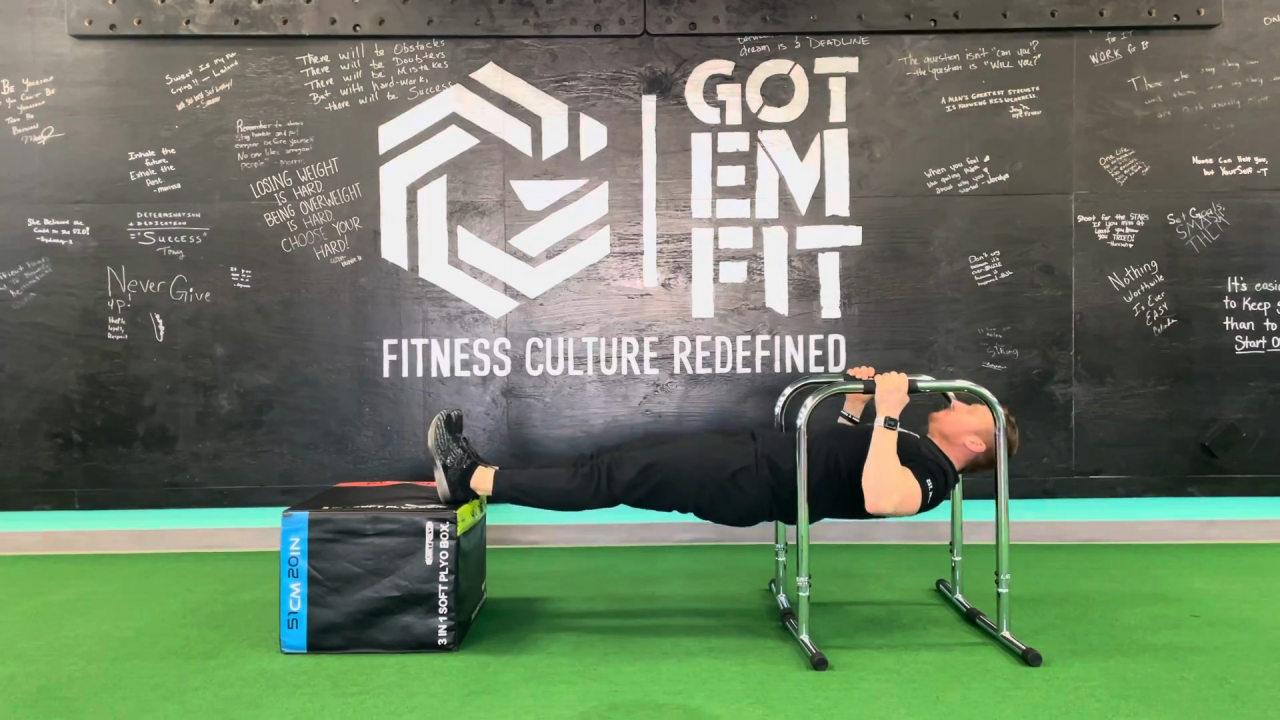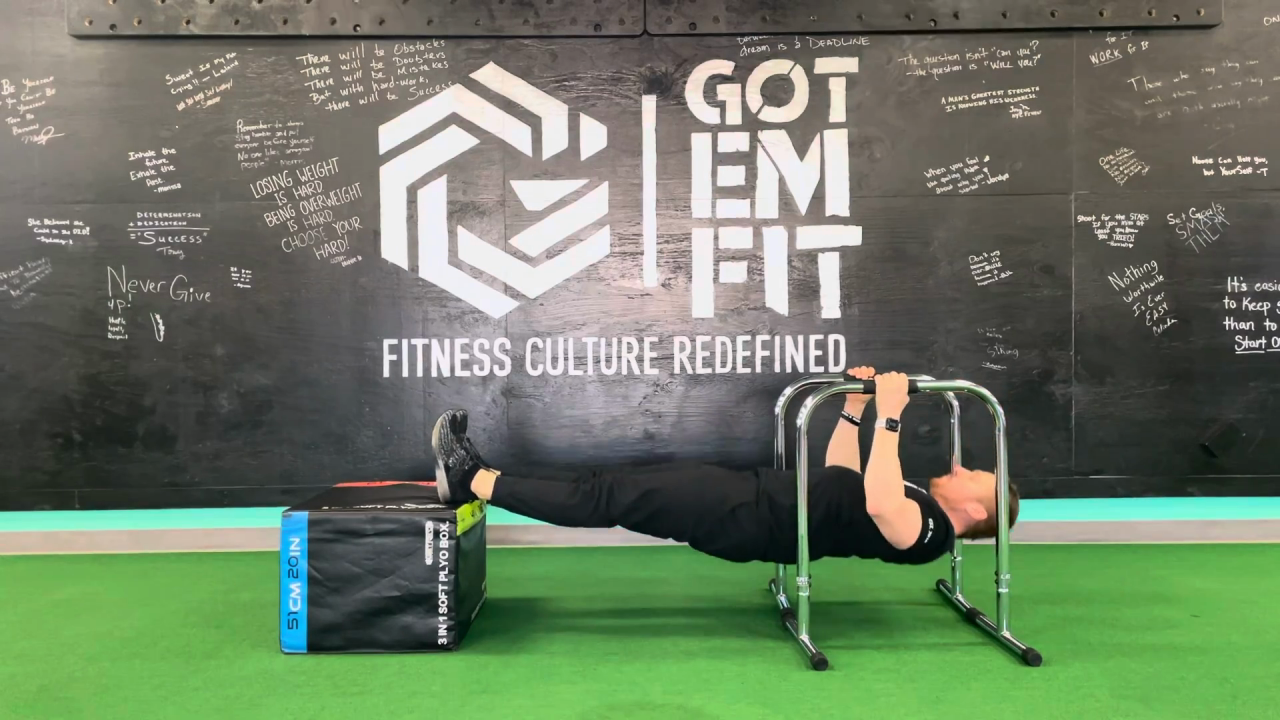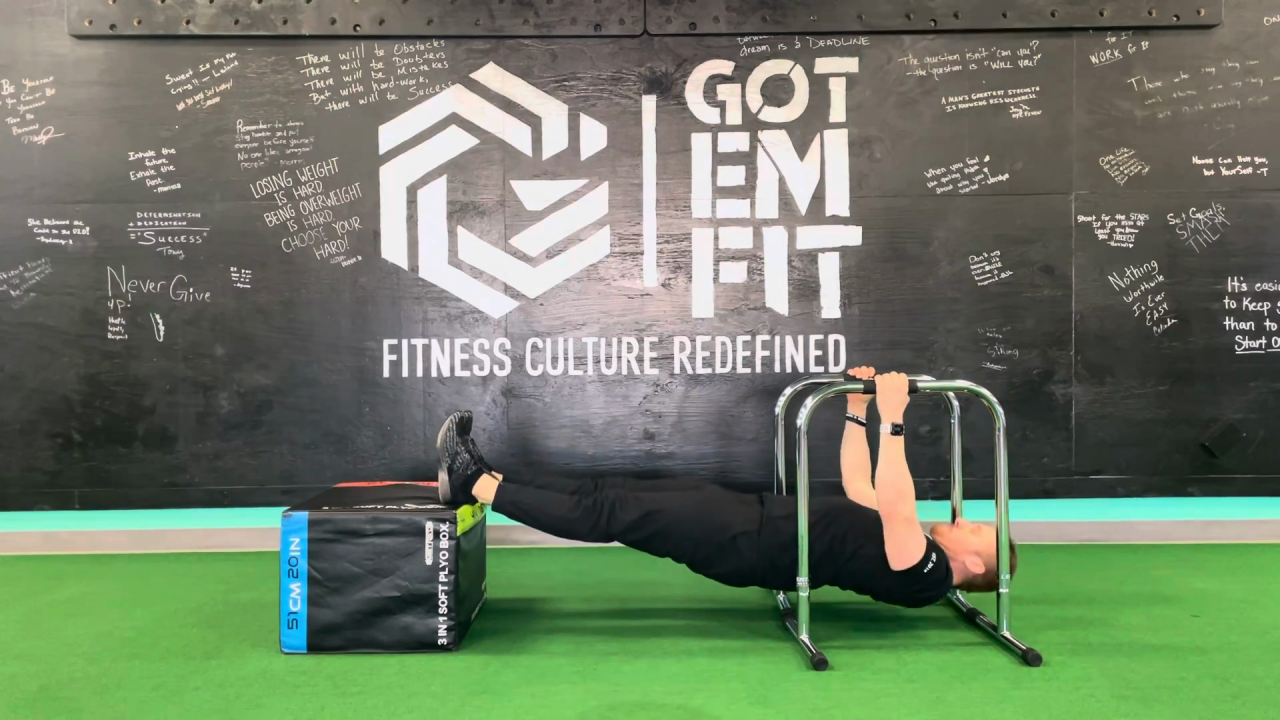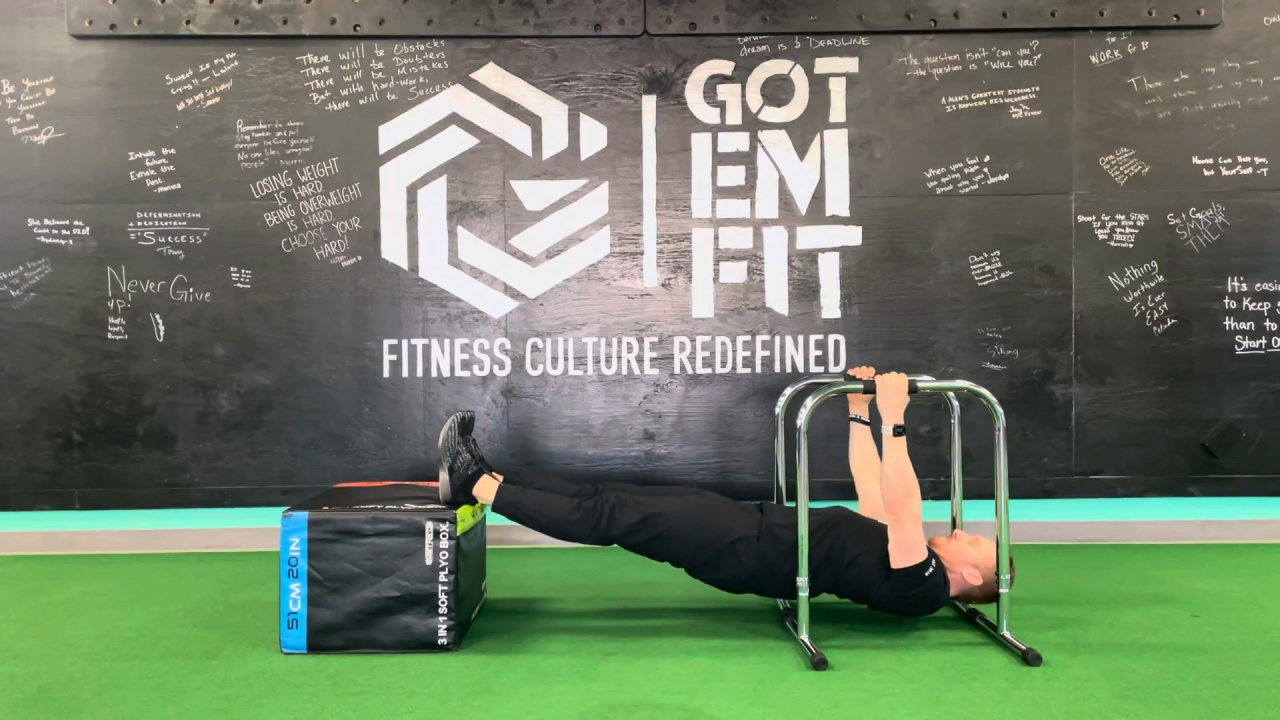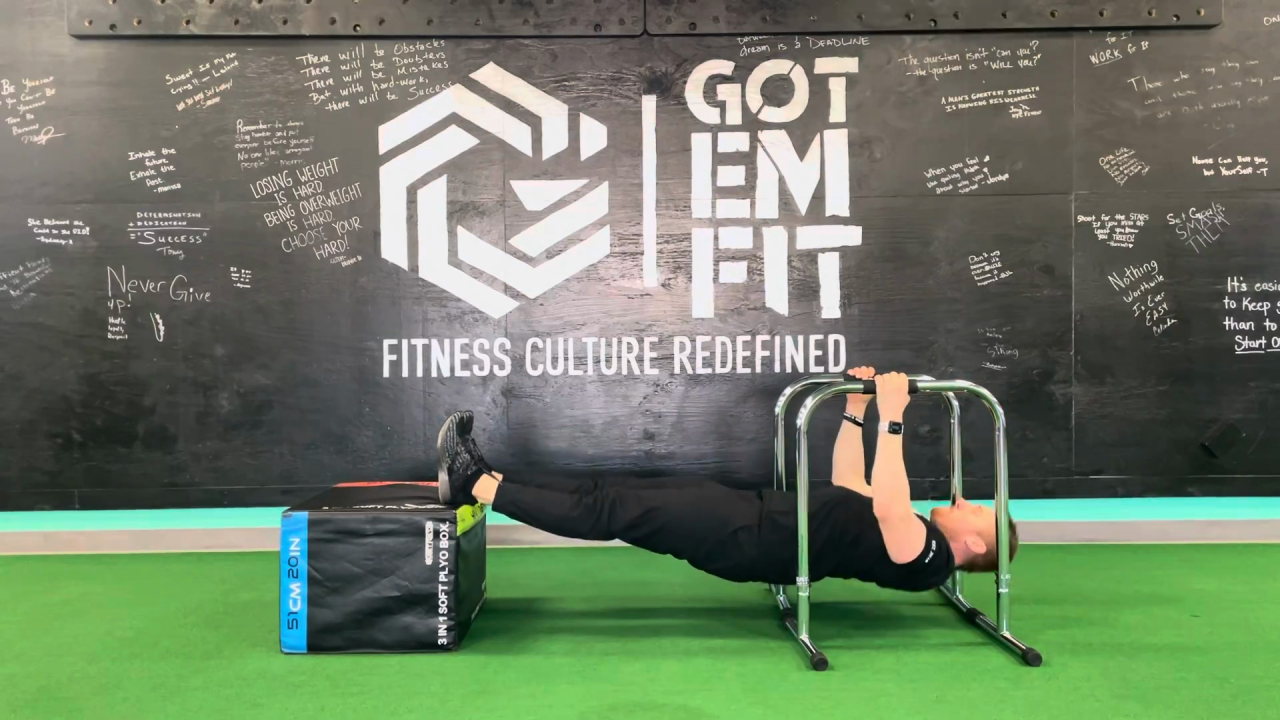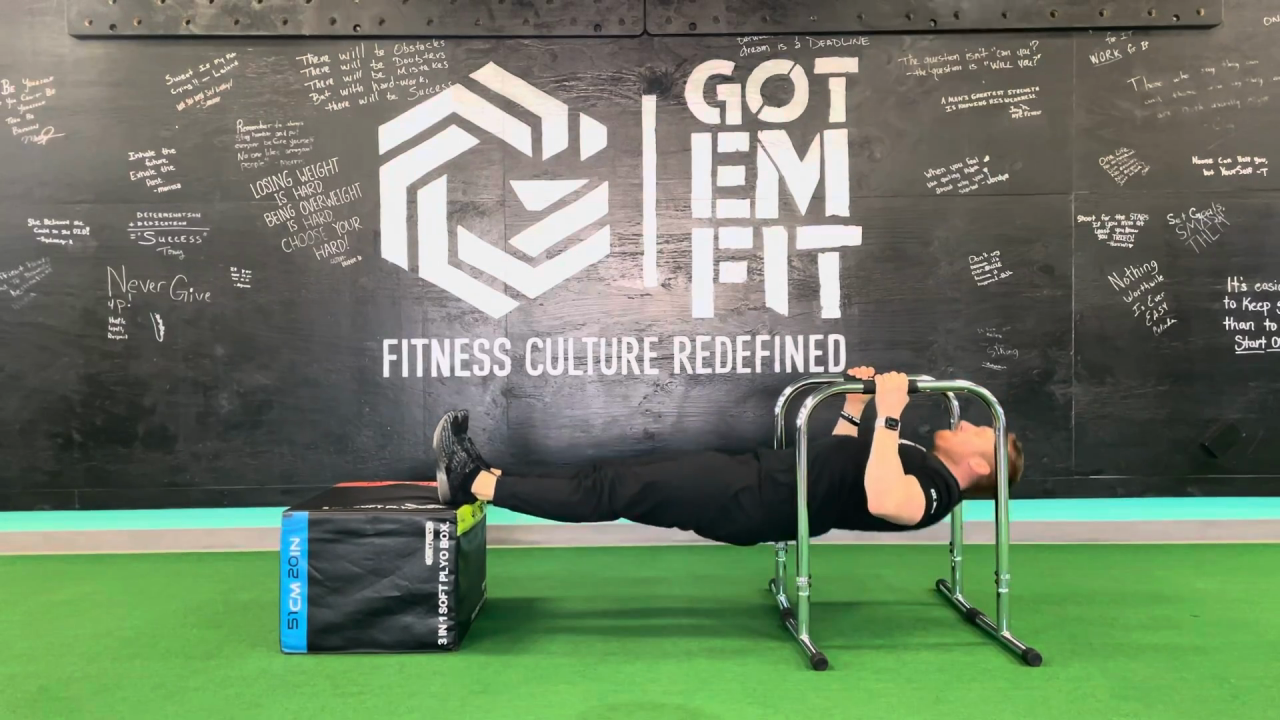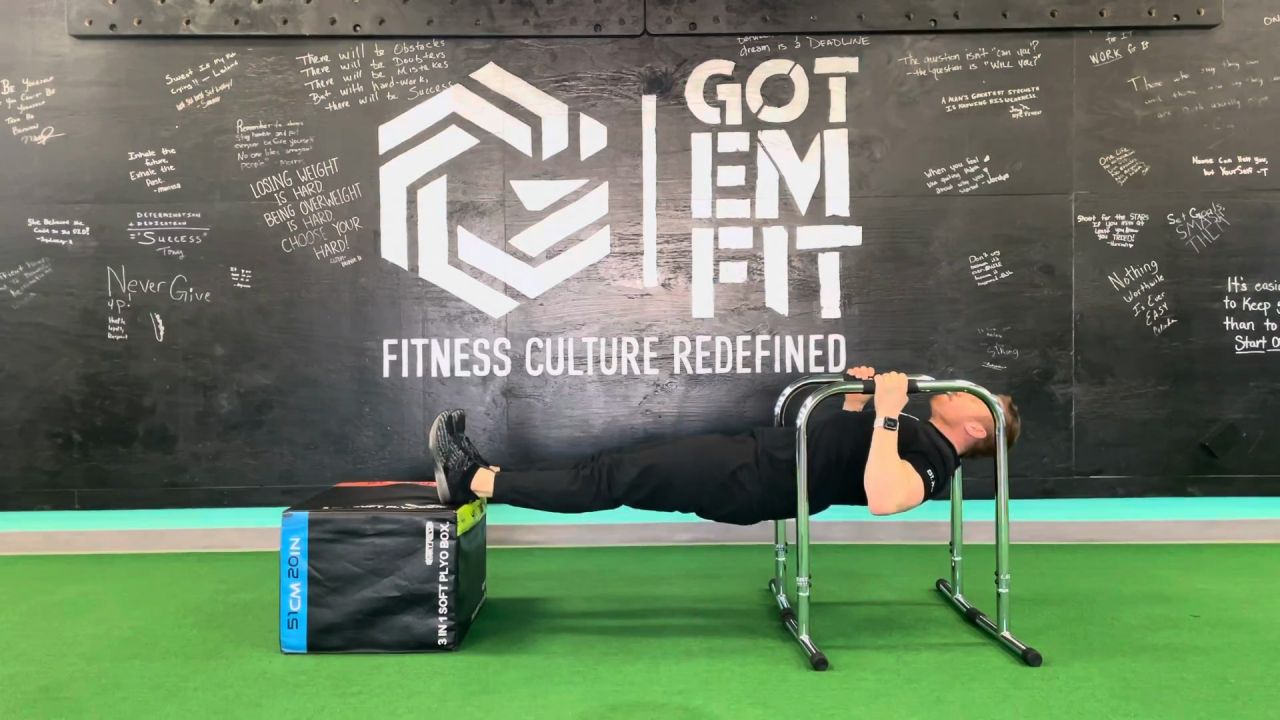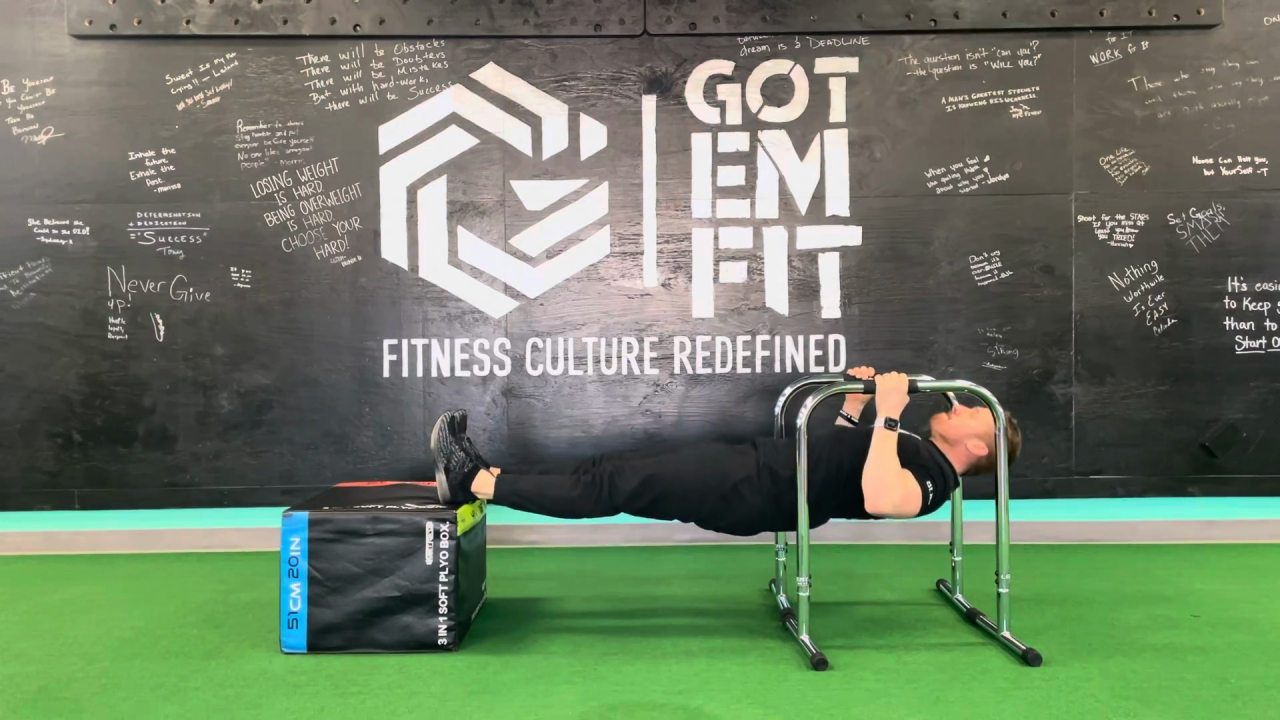
dt=0.4s
person 1, frame 1
left shoulder: (929, 474)
right shoulder: (920, 454)
left elbow: (877, 497)
left wrist: (887, 413)
right wrist: (857, 404)
left hip: (747, 481)
right hip: (750, 456)
left knee: (607, 480)
right knee: (612, 467)
left ankle: (473, 479)
right ankle: (478, 473)
person 1, frame 2
left shoulder: (925, 530)
right shoulder: (920, 506)
left elbow: (877, 502)
right elbow: (838, 477)
left wrist: (889, 417)
right wrist: (855, 407)
left hip: (746, 518)
right hip: (751, 490)
left knee: (605, 501)
right knee: (610, 484)
left ankle: (473, 480)
right ankle: (477, 475)
person 1, frame 3
left shoulder: (921, 573)
right shoulder: (917, 550)
left elbow: (893, 507)
right elbow: (858, 488)
left wrist: (893, 419)
right wrist: (857, 411)
left hip: (747, 542)
right hip: (753, 512)
left knee: (606, 515)
right knee: (611, 497)
left ankle: (475, 483)
right ankle: (481, 477)
person 1, frame 4
left shoulder: (918, 586)
right shoulder: (907, 558)
left elbow: (903, 505)
right elbow: (872, 488)
left wrist: (893, 419)
right wrist: (859, 412)
left hip: (744, 550)
right hip: (750, 522)
left knee: (606, 519)
right knee: (610, 501)
left ankle: (477, 484)
right ankle: (480, 478)
person 1, frame 5
left shoulder: (922, 558)
right shoulder: (921, 542)
left elbow: (887, 504)
right elbow: (848, 484)
left wrist: (892, 419)
right wrist: (856, 409)
left hip: (747, 538)
right hip: (749, 510)
left knee: (607, 513)
right knee: (610, 495)
left ankle: (476, 485)
right ankle: (481, 477)
person 1, frame 6
left shoulder: (932, 491)
right shoulder: (919, 468)
left elbow: (879, 499)
left wrist: (888, 414)
right wrist: (856, 406)
left hip: (750, 501)
right hip: (752, 474)
left knee: (609, 494)
right knee: (611, 477)
left ankle: (476, 483)
right ankle: (480, 476)
person 1, frame 7
left shoulder: (929, 462)
right shoulder: (918, 440)
left elbow: (882, 498)
left wrist: (886, 414)
right wrist: (859, 400)
left hip: (748, 480)
right hip: (748, 454)
left knee: (608, 482)
right knee: (608, 469)
left ankle: (475, 480)
right ankle: (479, 475)
person 1, frame 8
left shoulder: (929, 479)
right shoulder: (918, 456)
left elbow: (876, 498)
left wrist: (888, 414)
right wrist: (856, 403)
left hip: (748, 492)
right hip: (750, 464)
left knee: (607, 489)
right knee: (609, 471)
left ankle: (474, 482)
right ankle: (481, 474)
